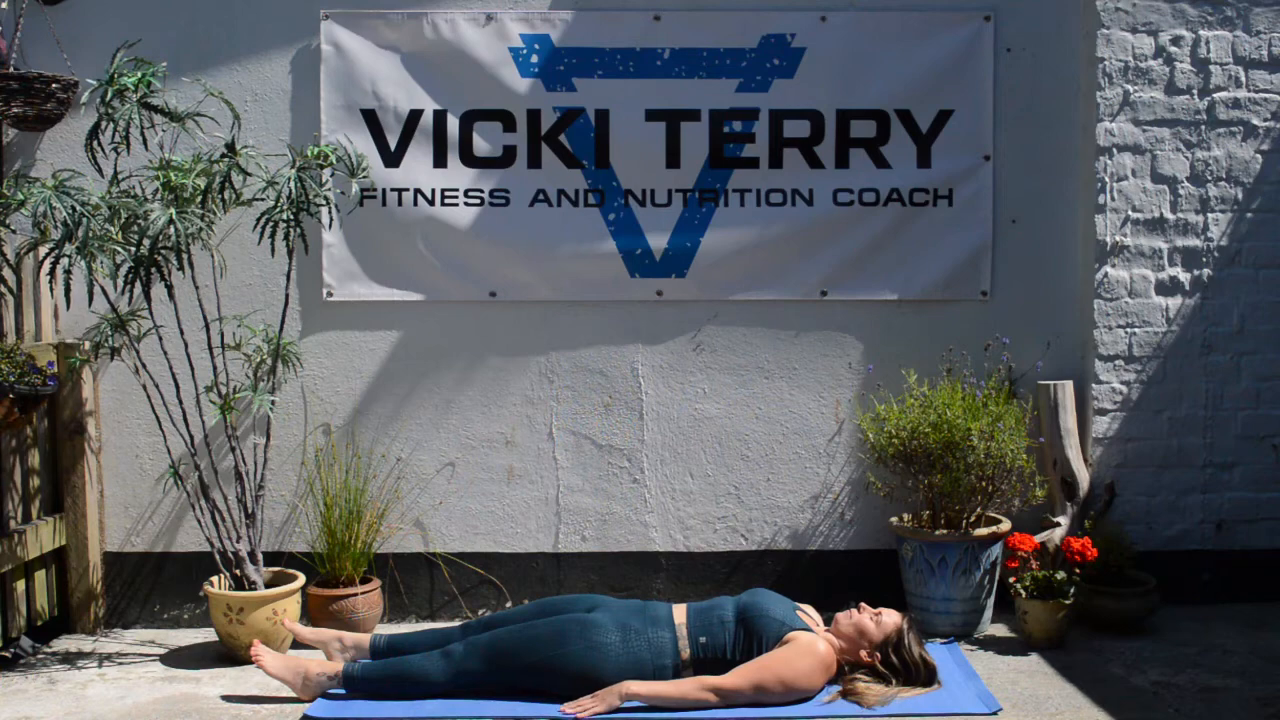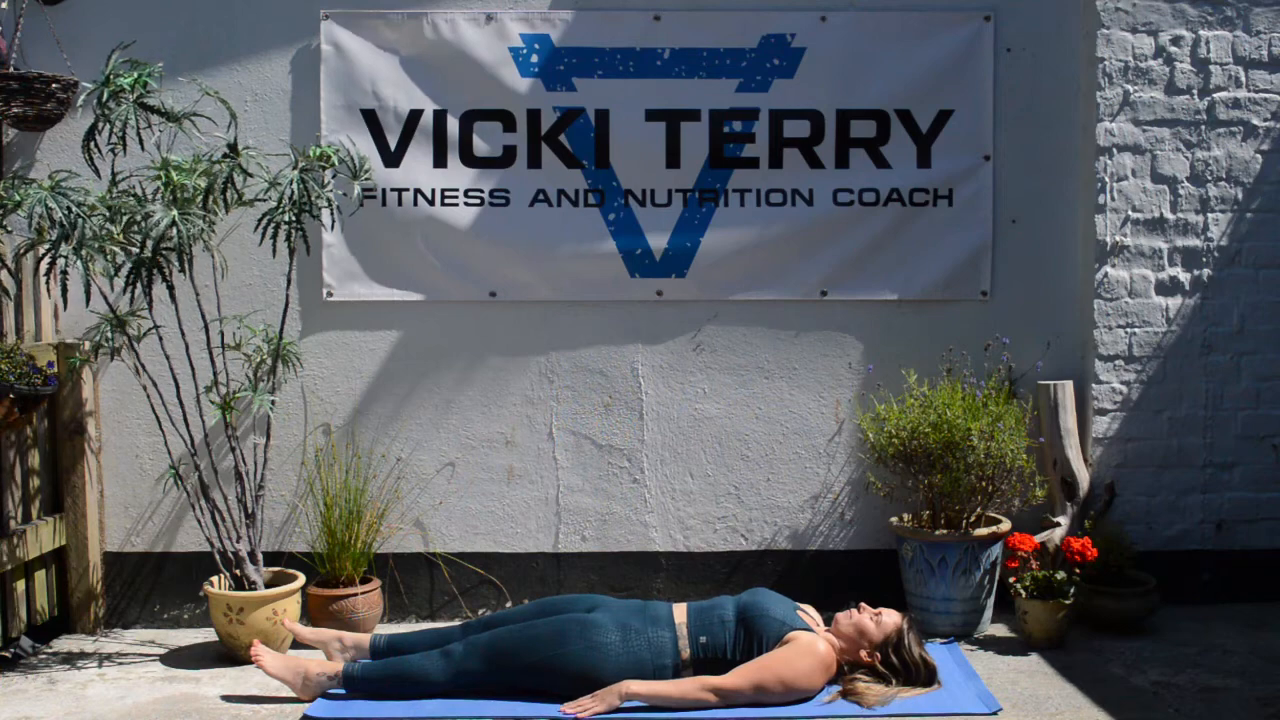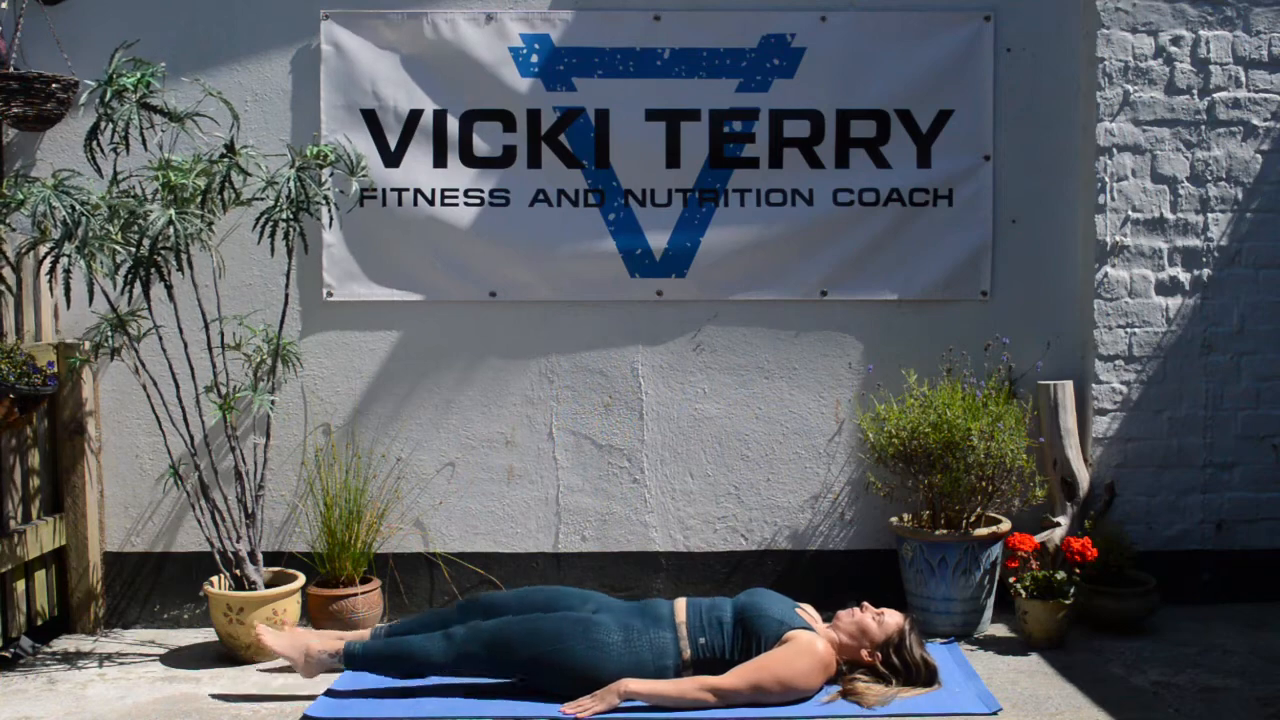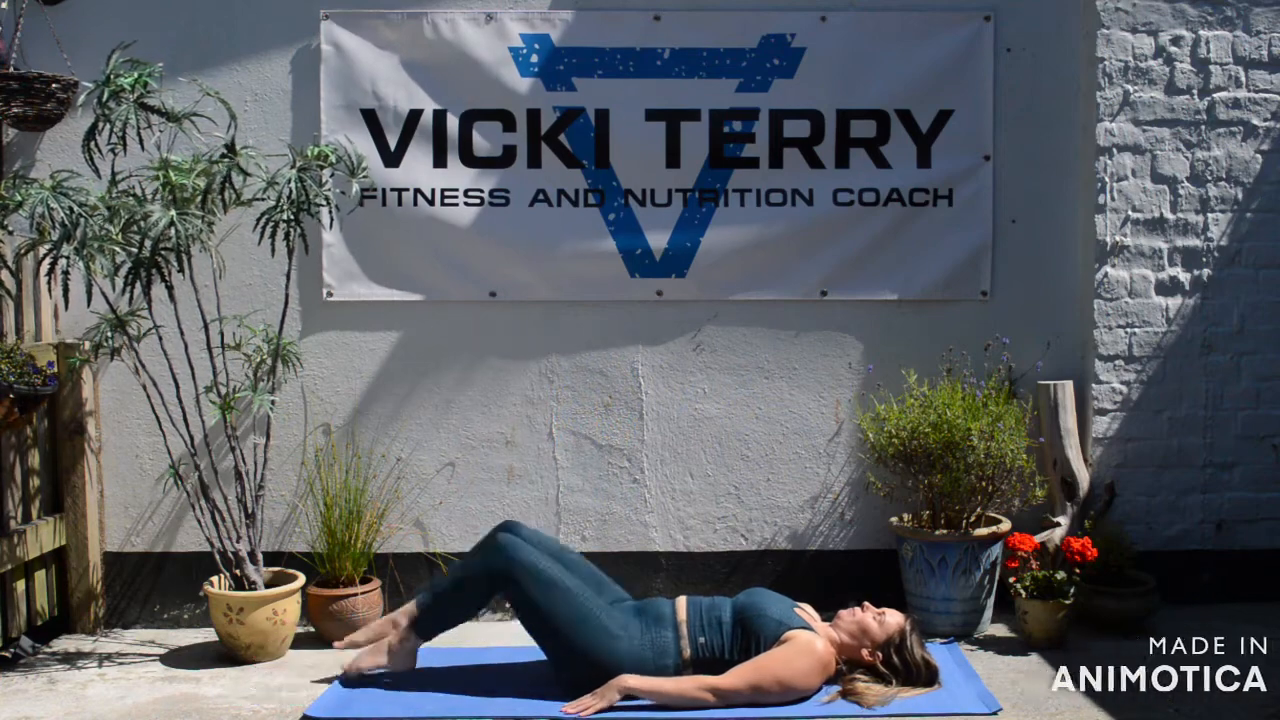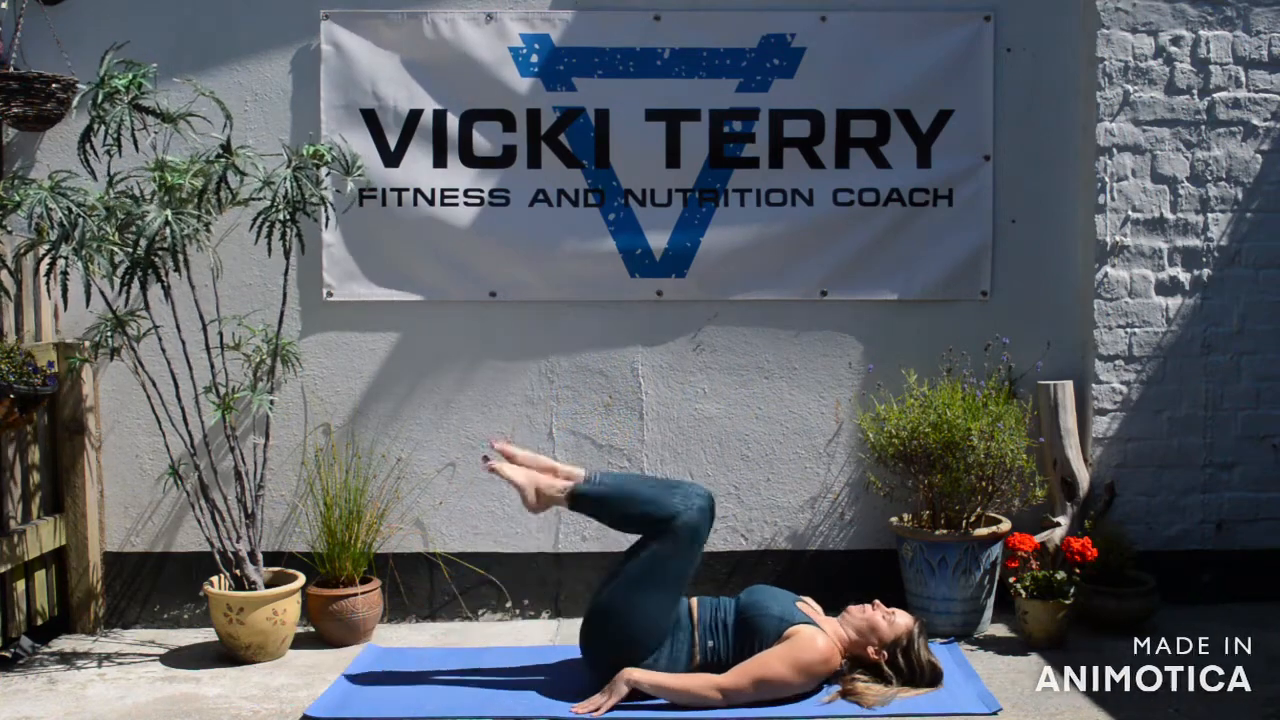
dt=0.4s
person 1, frame 1
left shoulder: (812, 662)
right shoulder: (809, 620)
left hip: (625, 651)
right hip: (635, 614)
left knee: (465, 662)
right knee: (482, 628)
right ankle: (356, 645)
person 1, frame 2
left shoulder: (814, 661)
right shoulder: (809, 620)
left hip: (626, 652)
right hip: (635, 616)
left knee: (467, 663)
right knee: (484, 630)
right ankle: (358, 646)
person 1, frame 3
left shoulder: (814, 661)
right shoulder: (809, 620)
left hip: (626, 651)
right hip: (634, 613)
left knee: (469, 644)
right knee: (487, 605)
left ankle: (331, 654)
right ankle: (352, 638)
person 1, frame 4
left shoulder: (813, 658)
right shoulder: (810, 620)
left hip: (626, 652)
right hip: (641, 613)
left knee: (507, 550)
right knee: (515, 537)
left ankle: (403, 633)
right ankle: (409, 620)
person 1, frame 5
left shoulder: (817, 653)
right shoulder: (814, 615)
left wrist: (633, 677)
left hip: (632, 653)
right hip: (662, 636)
left knee: (689, 512)
right knee: (693, 506)
left ankle: (562, 488)
right ankle: (564, 485)
